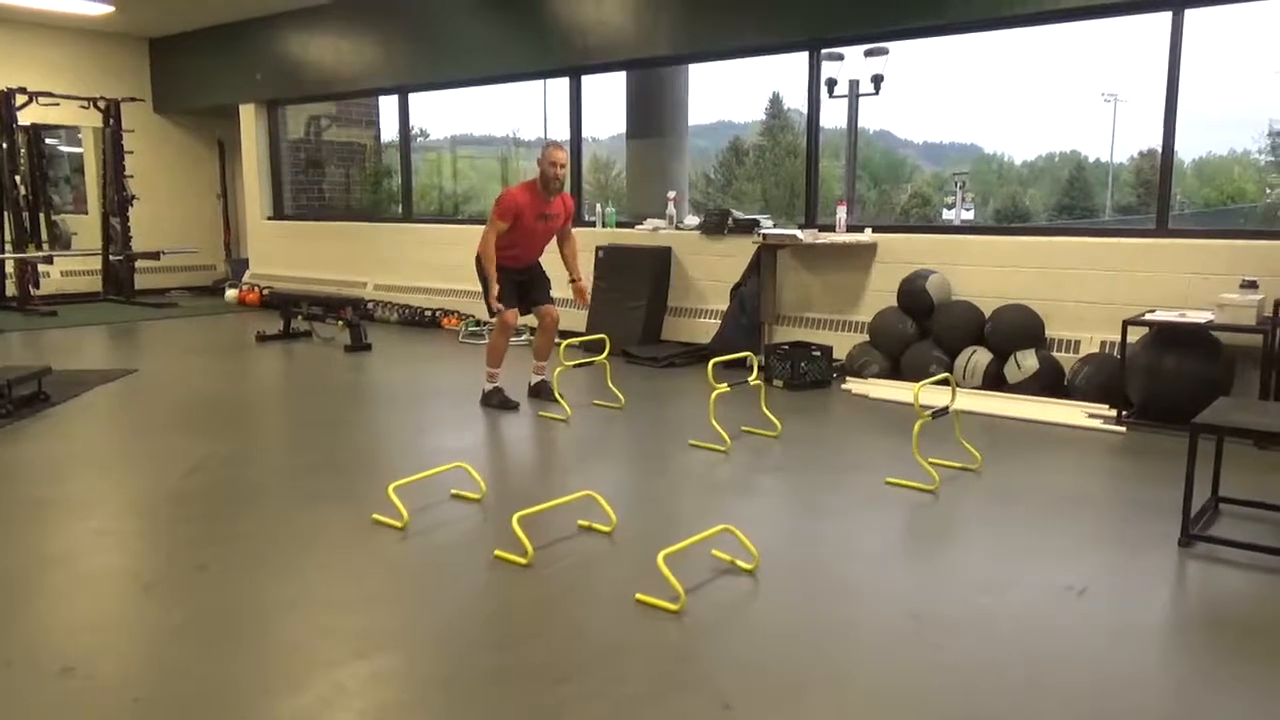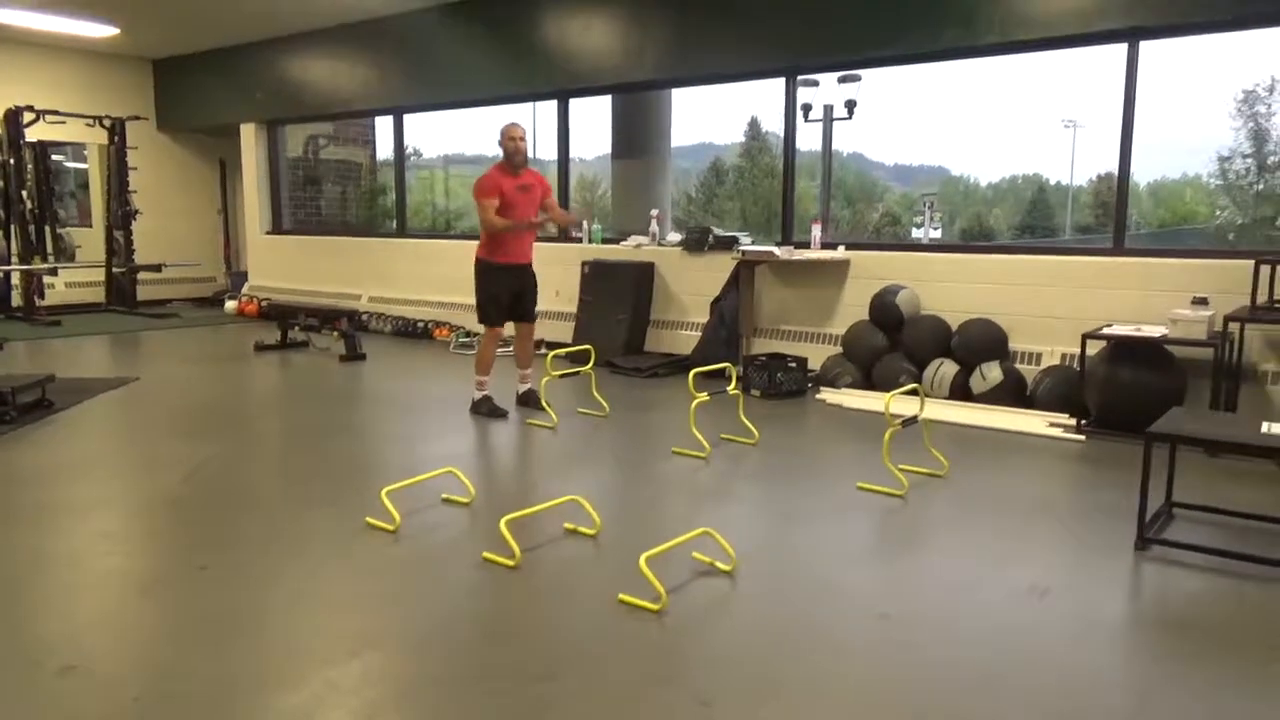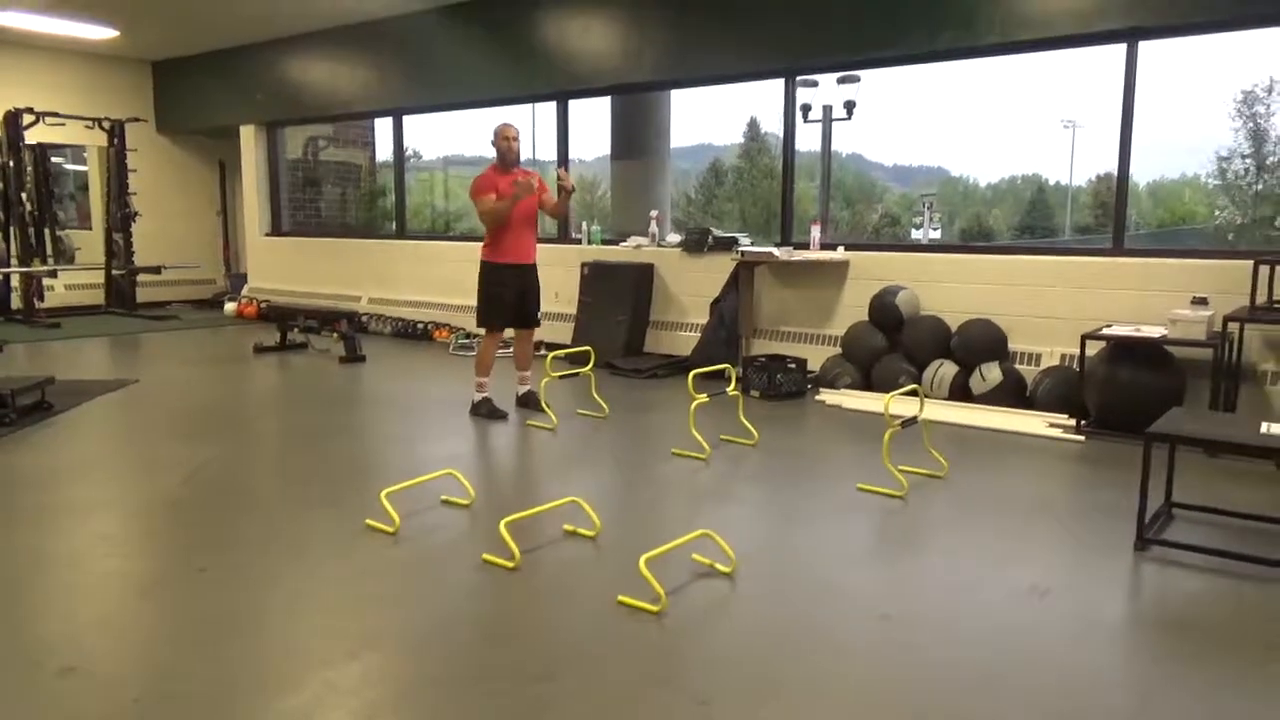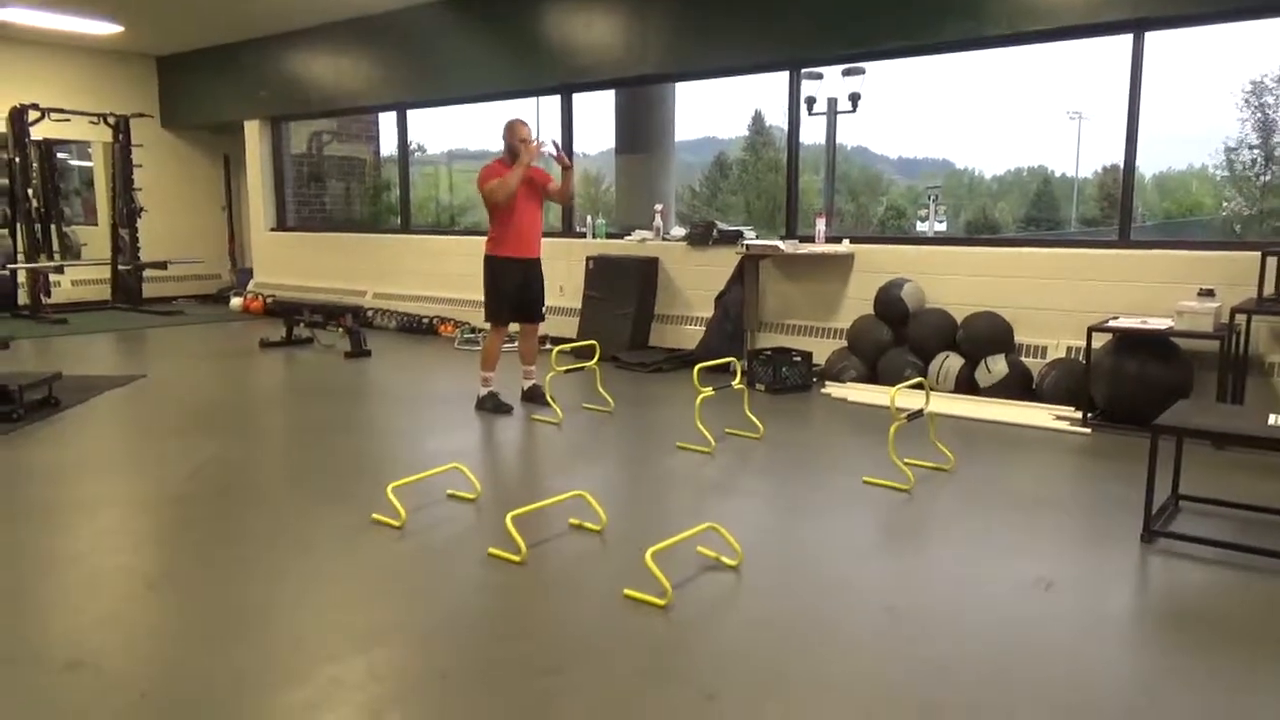
dt=0.4s
person 1, frame 1
left shoulder: (565, 204)
right shoulder: (515, 198)
left elbow: (566, 239)
right elbow: (488, 239)
left wrist: (576, 279)
right wrist: (492, 283)
left hip: (529, 265)
right hip: (498, 264)
left knee: (550, 318)
right knee: (508, 320)
left ankle: (538, 381)
right ankle: (490, 389)
person 1, frame 2
left shoulder: (537, 179)
right shoulder: (490, 180)
left elbow: (554, 212)
right elbow: (488, 223)
left wrist: (570, 220)
right wrist: (522, 224)
left hip: (523, 265)
right hip: (493, 265)
left knee: (527, 328)
right knee: (494, 330)
left ankle: (524, 389)
right ankle: (480, 396)
person 1, frame 3
left shoulder: (532, 179)
right shoulder: (485, 180)
left elbow: (557, 213)
right elbow: (488, 218)
left wrist: (566, 193)
right wrist: (516, 196)
left hip: (527, 266)
right hip: (497, 267)
left knee: (527, 331)
right knee: (494, 332)
left ankle: (524, 391)
right ankle: (480, 398)
person 1, frame 4
left shoulder: (537, 173)
right shoulder: (491, 172)
left elbow: (565, 198)
right elbow: (499, 196)
left wrist: (566, 168)
right wrist: (522, 163)
left hip: (531, 261)
right hip: (501, 260)
left knee: (531, 325)
right knee: (499, 326)
left ankle: (530, 385)
right ankle: (486, 392)
